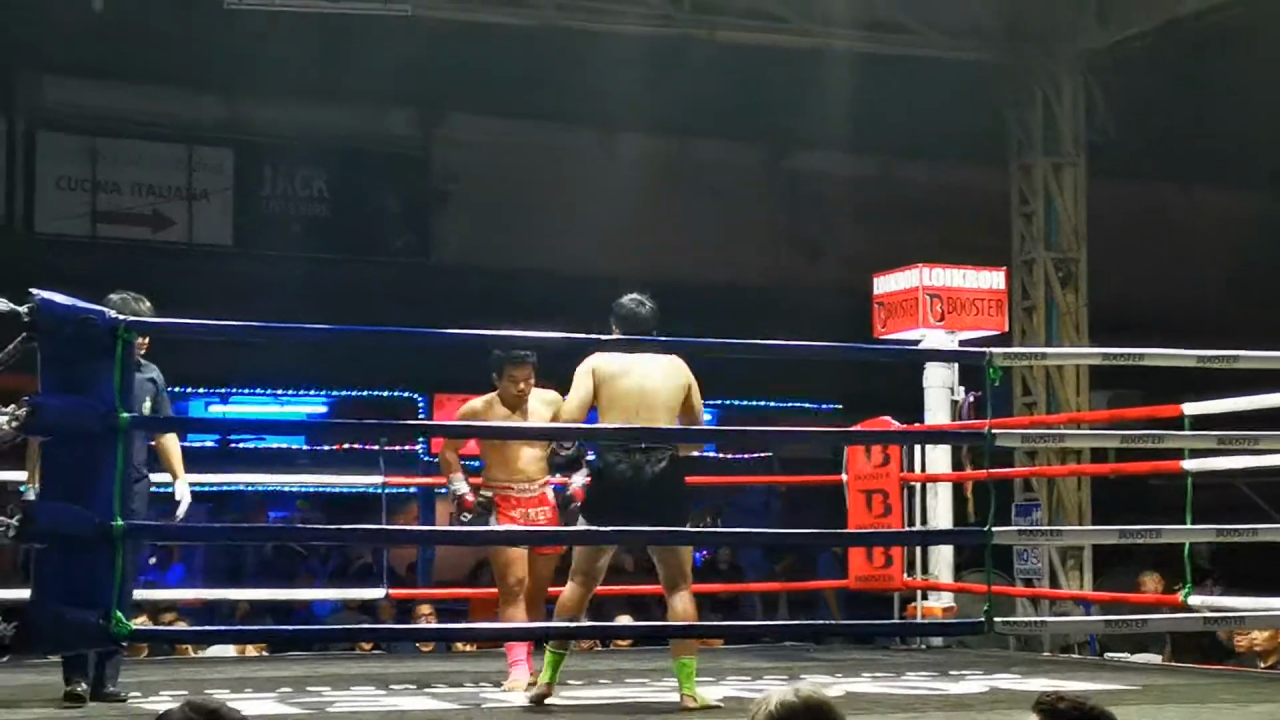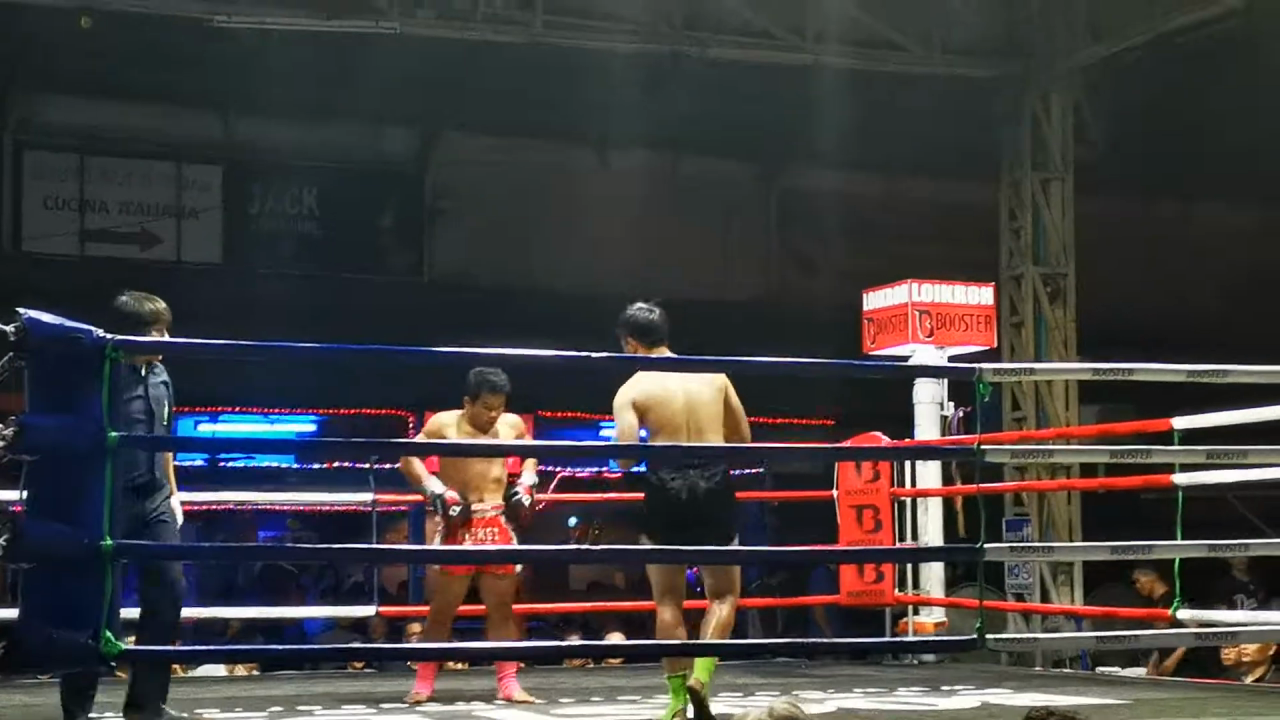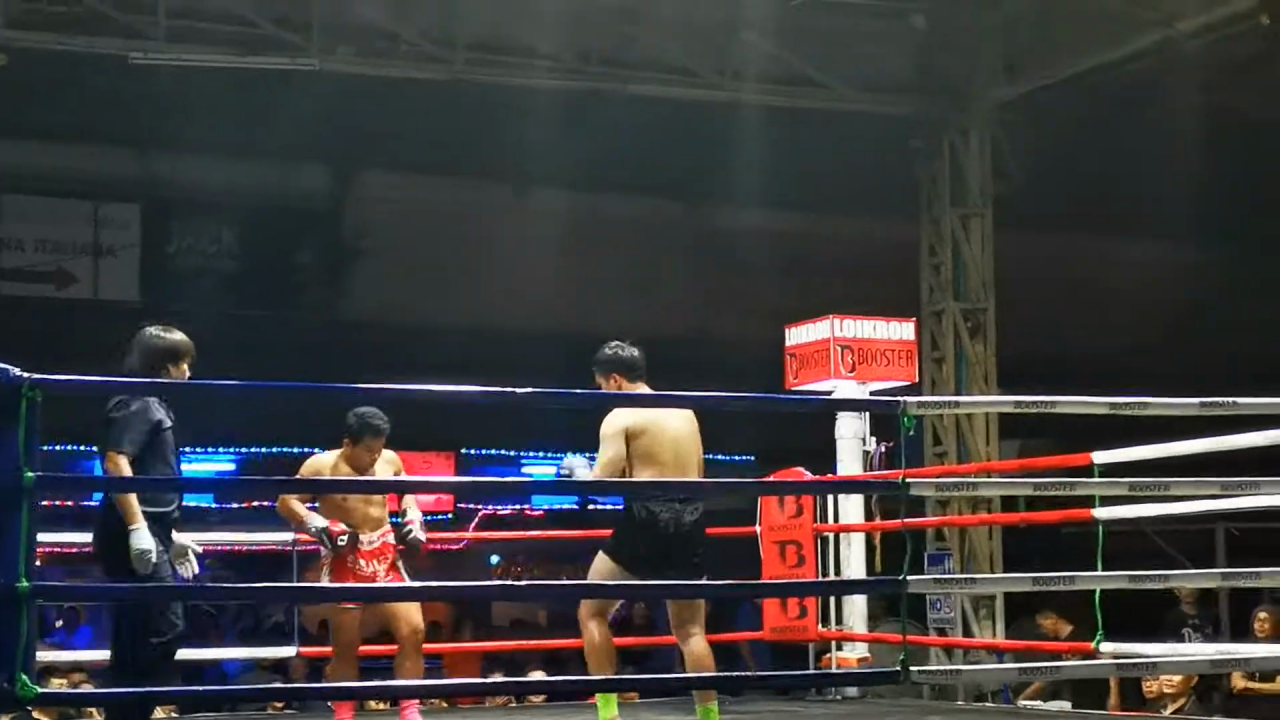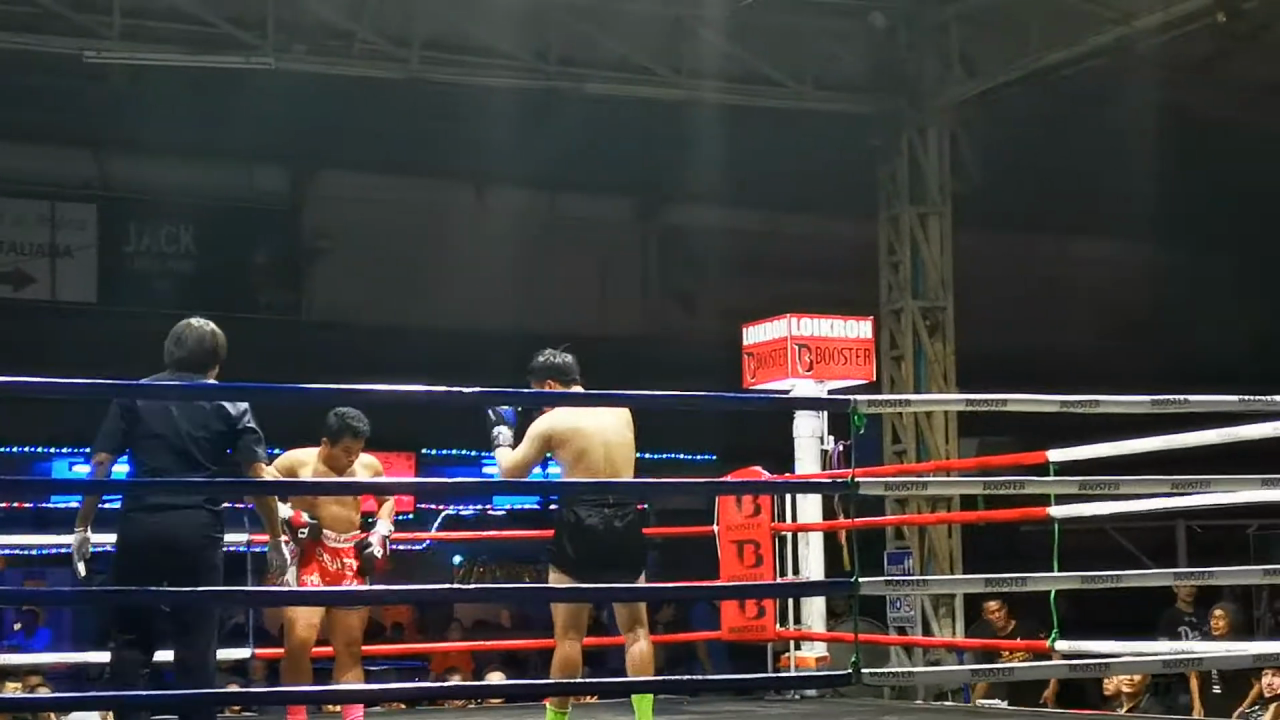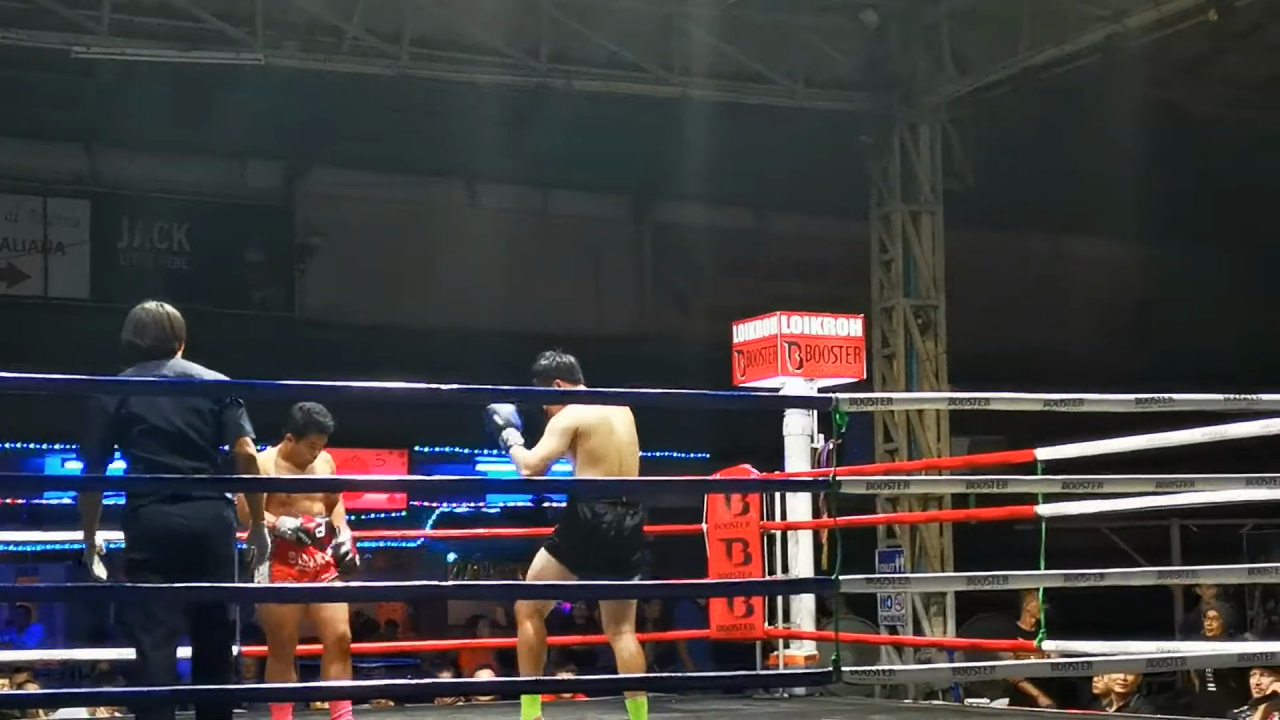
dt=0.5s
person 1, frame 1
left shoulder: (150, 375)
left elbow: (164, 432)
left wrist: (180, 480)
right wrist: (35, 483)
left hip: (131, 491)
left knee: (120, 587)
left ankle: (104, 678)
right ankle: (77, 676)
person 1, frame 2
left shoulder: (160, 376)
right shoulder: (102, 376)
left wrist: (173, 493)
left hip: (154, 503)
right hip: (110, 503)
left knee: (168, 597)
person 1, frame 3
left shoulder: (151, 405)
right shoulder: (140, 402)
right elbow: (116, 463)
left wrist: (171, 536)
right wrist: (137, 527)
left hip: (152, 536)
right hip: (137, 538)
left knee: (136, 638)
right knee: (164, 629)
person 1, frame 4
left shoulder: (133, 395)
right shoulder: (231, 404)
left elbow: (101, 464)
right elbow: (259, 476)
left wrist: (83, 526)
right wrist: (275, 539)
left hip: (141, 527)
right hip: (198, 530)
left knee: (131, 638)
right knee: (196, 645)
person 1, frame 5
left shoulder: (113, 394)
right shoulder: (215, 383)
left elbow: (93, 473)
right elbow: (246, 454)
left wrist: (90, 539)
right wrist: (258, 522)
left hip: (151, 525)
right hip: (211, 520)
left knee: (155, 643)
right knee: (215, 640)
person 2, frame 1
left shoulder: (597, 362)
right shoulder: (677, 366)
left elbow: (568, 420)
right elbow: (696, 438)
left hip: (612, 474)
right hip: (663, 477)
left knee: (581, 580)
right knee: (678, 585)
left ankle: (546, 677)
right ankle: (689, 689)
person 2, frame 2
left shoulder: (632, 390)
right shoulder: (713, 372)
left elbow: (626, 459)
right elbow: (743, 435)
left wrist: (642, 435)
left hip: (666, 492)
right hip: (714, 488)
left knee: (669, 602)
right knee: (725, 595)
right ankle: (700, 676)
person 2, frame 3
left shoulder: (619, 418)
right shoulder: (684, 411)
left elbow: (602, 483)
left wrist: (577, 471)
left hip: (645, 521)
right hip: (689, 522)
left knee: (591, 614)
right knee: (691, 632)
person 2, frame 4
left shoulder: (550, 422)
right shoulder: (620, 410)
left elbow: (509, 474)
left wrist: (501, 432)
left hip: (580, 525)
right hip: (625, 524)
left knee: (568, 636)
right knee: (636, 632)
person 2, frame 5
left shoulder: (569, 417)
right shoulder: (619, 409)
left elbow: (532, 468)
left wrist: (509, 433)
right wrist: (551, 425)
left hip: (588, 522)
right hip: (627, 525)
left knee: (528, 611)
right knee: (622, 630)
person 3, frame 1
left shoulder: (550, 401)
right shoulder: (478, 410)
left elbow: (571, 437)
right elbow: (449, 450)
left wrist: (576, 474)
right wrist: (462, 493)
left hip: (543, 502)
right hip: (502, 505)
left knee: (537, 591)
right knee: (513, 587)
left ankle: (526, 659)
right ankle: (518, 666)
person 3, frame 2
left shoulder: (512, 425)
right shoulder: (444, 424)
left elbow: (530, 454)
right elbow: (410, 459)
left wrist: (527, 483)
right wrist: (437, 492)
left hip: (497, 523)
right hip: (458, 525)
left knee: (502, 608)
right knee: (442, 611)
left ankle: (508, 683)
right ankle: (424, 681)
person 3, frame 3
left shoulder: (389, 461)
right shoulder: (321, 465)
left elbow: (408, 491)
right elbow: (286, 502)
left wrist: (414, 518)
right wrist: (321, 526)
left hip: (385, 558)
right hip: (344, 563)
left knee: (413, 632)
right knee: (345, 648)
person 3, frame 4
left shoulder: (369, 465)
right shoulder: (297, 460)
left elbow: (388, 497)
left wrist: (381, 531)
right wrist: (285, 515)
left hip: (352, 561)
right hip: (308, 558)
left knee: (349, 648)
right knee: (299, 643)
person 3, frame 5
left shoulder: (325, 462)
right shoulder: (262, 463)
right elbow: (245, 510)
left wrist: (344, 535)
right wrist: (285, 525)
left hip: (322, 560)
right hip: (280, 562)
left knee: (339, 639)
right knee: (282, 648)
